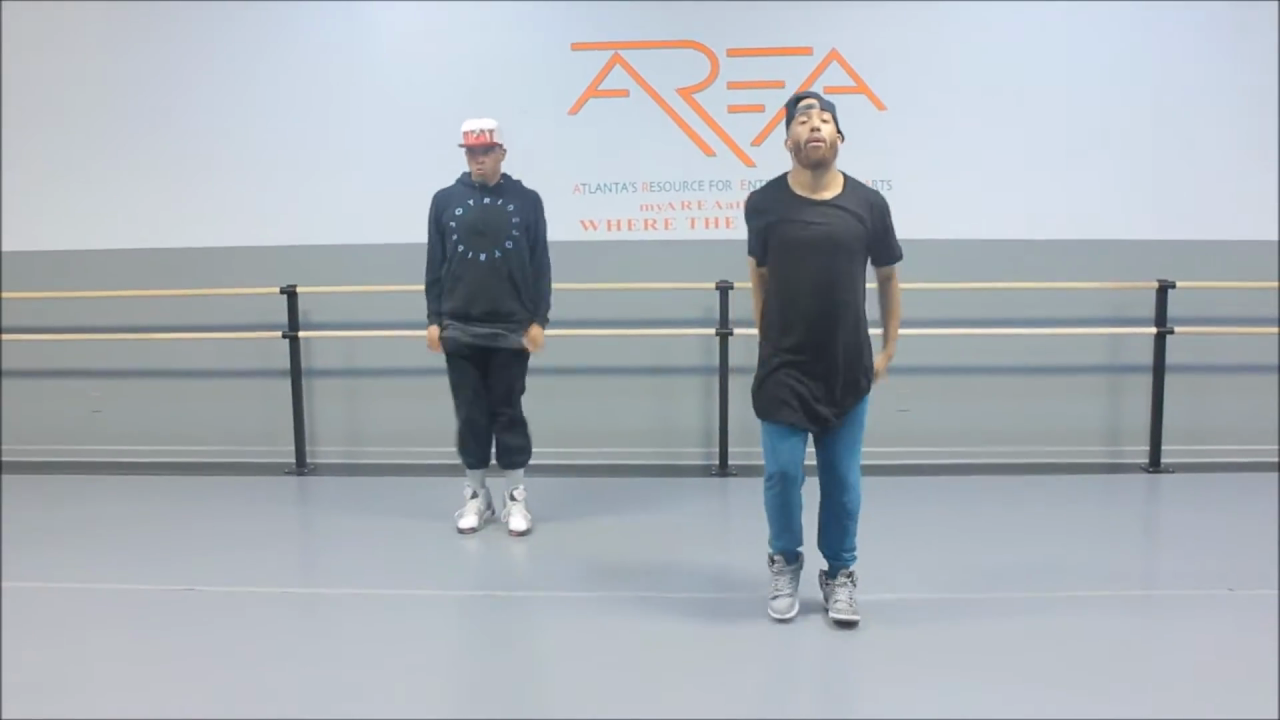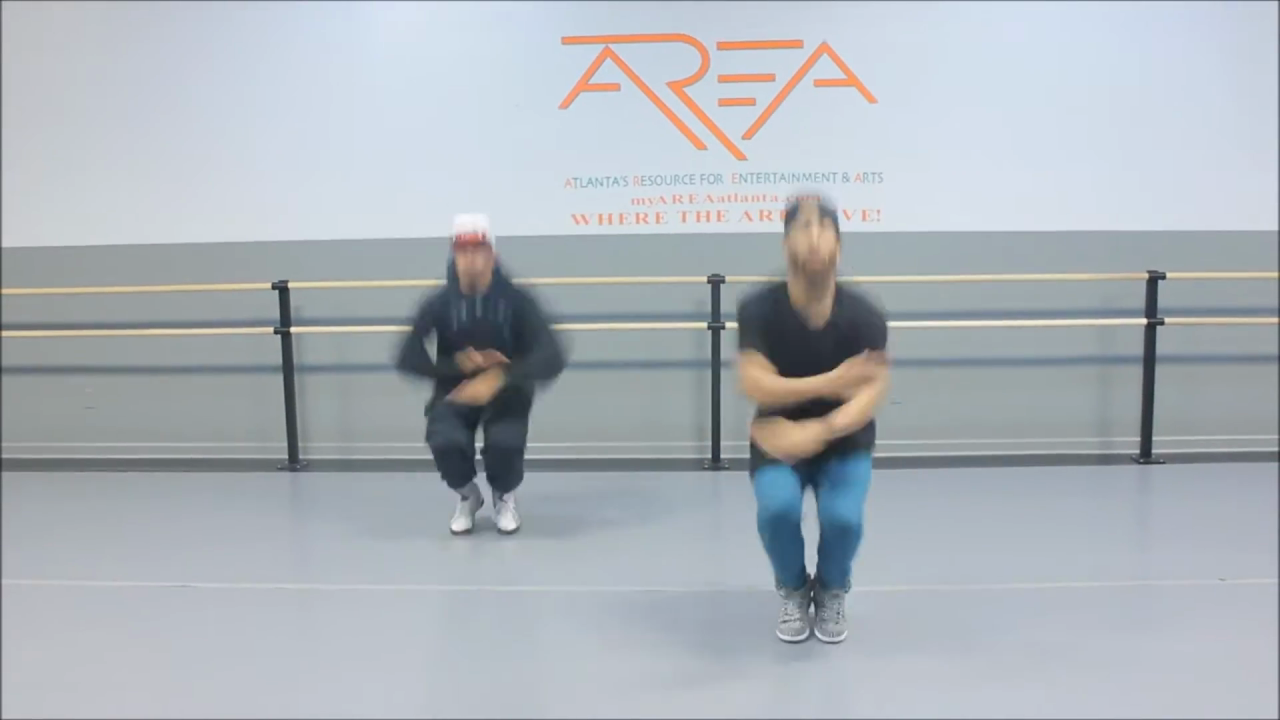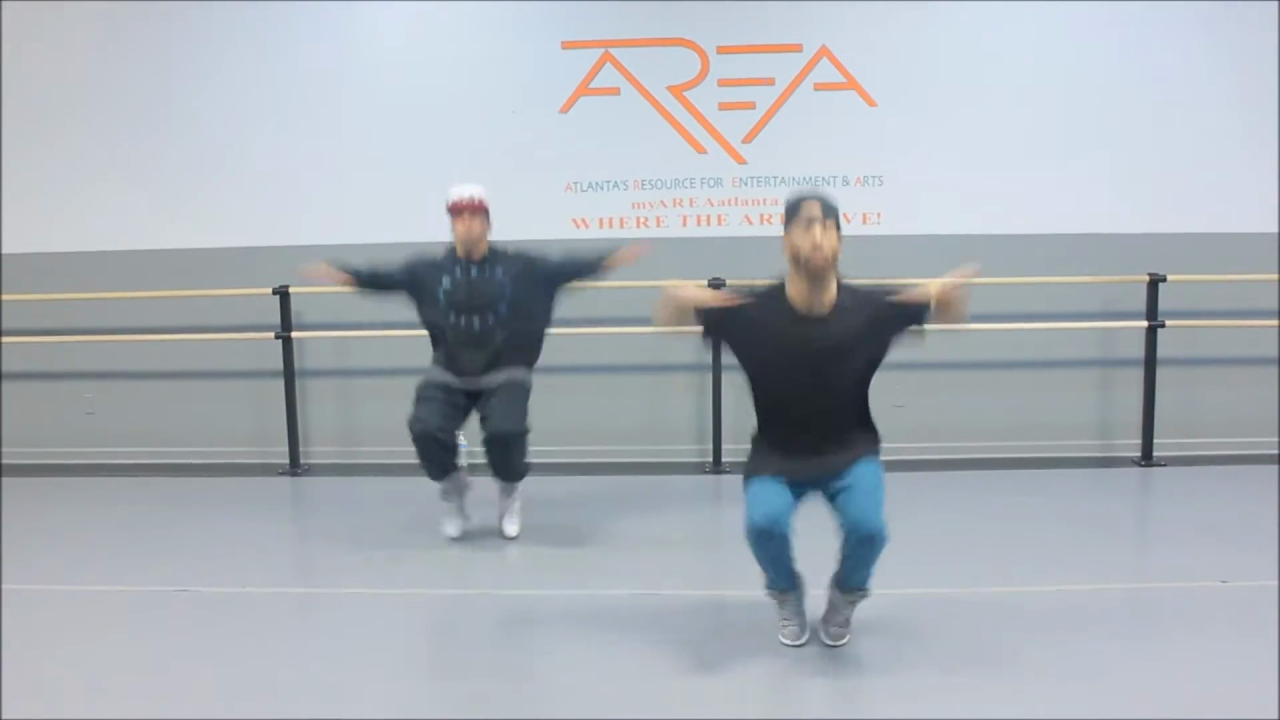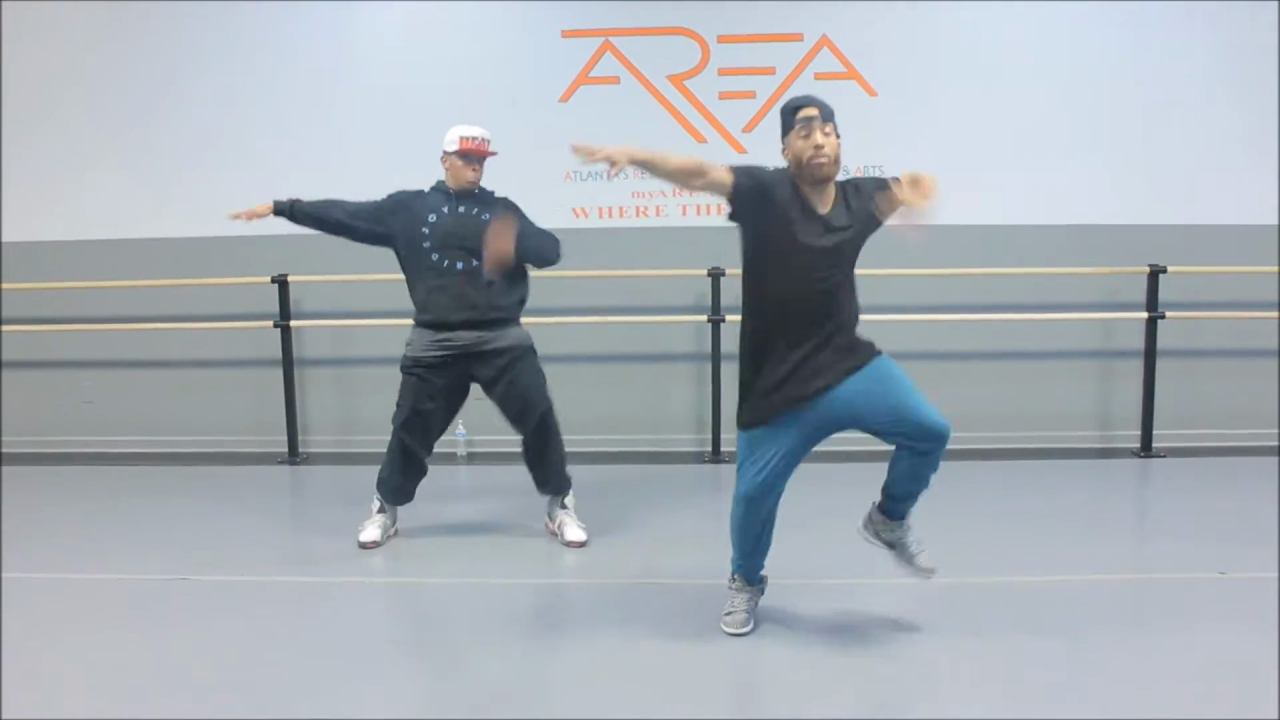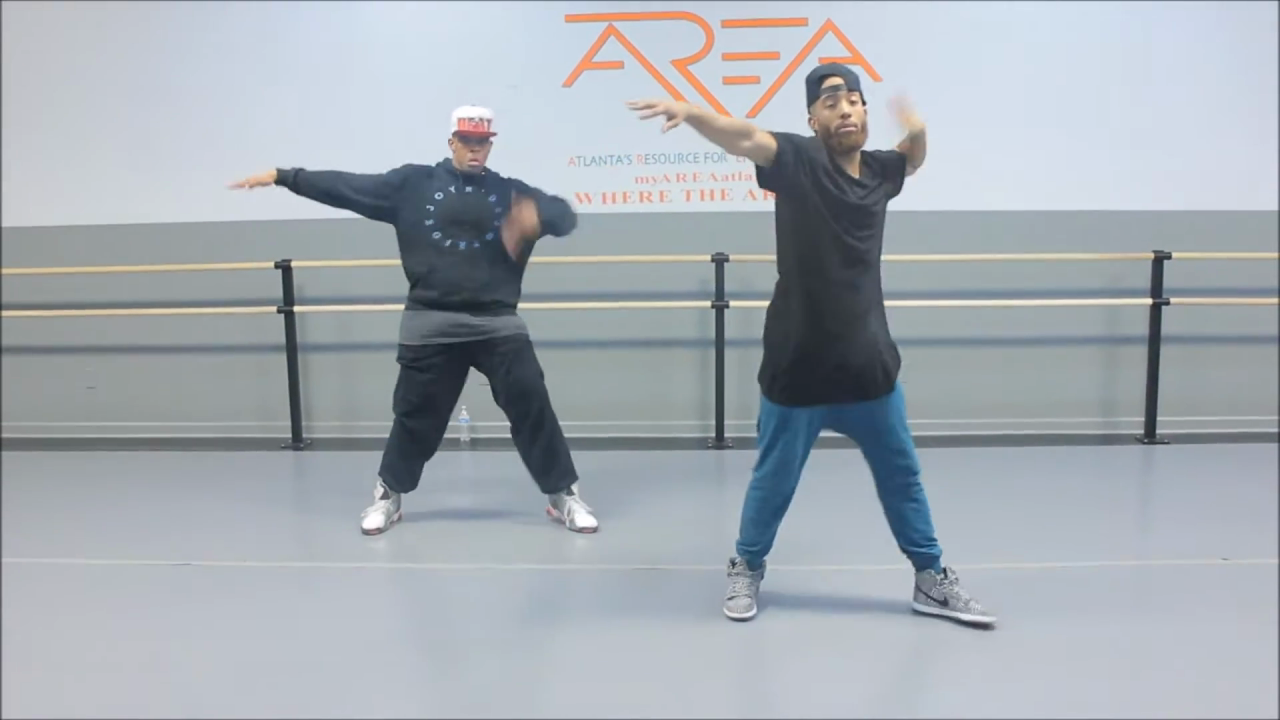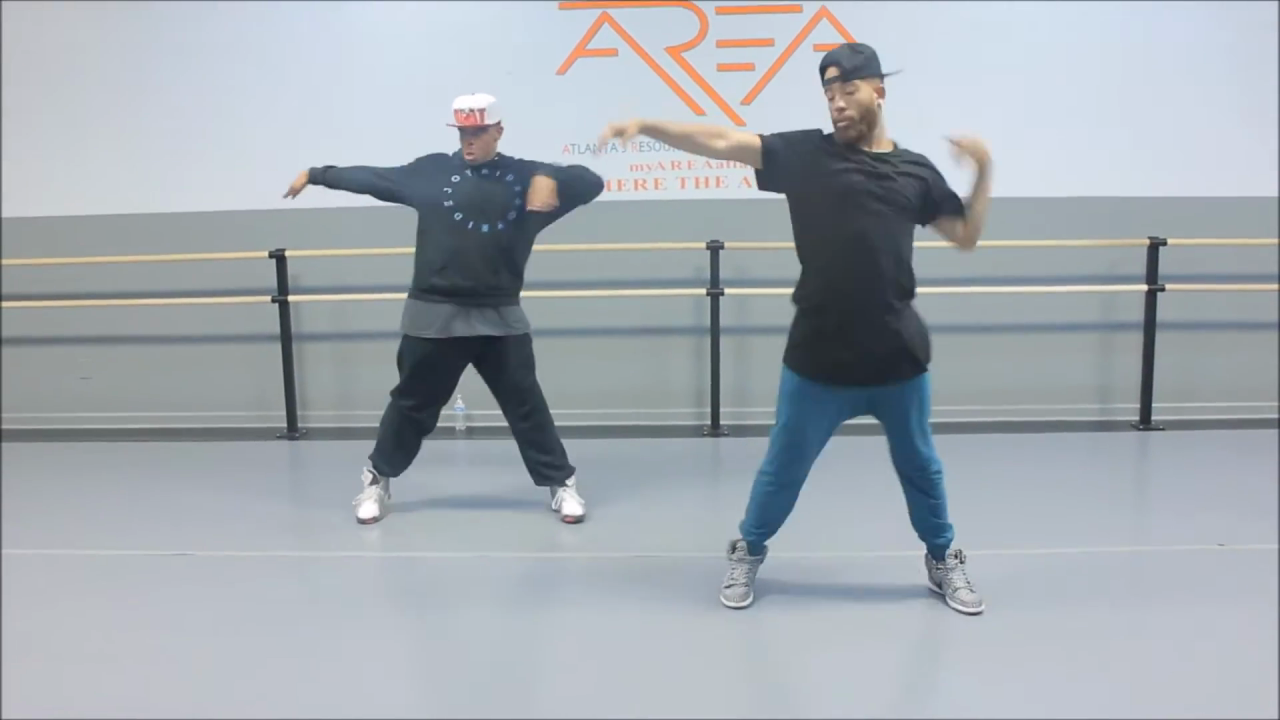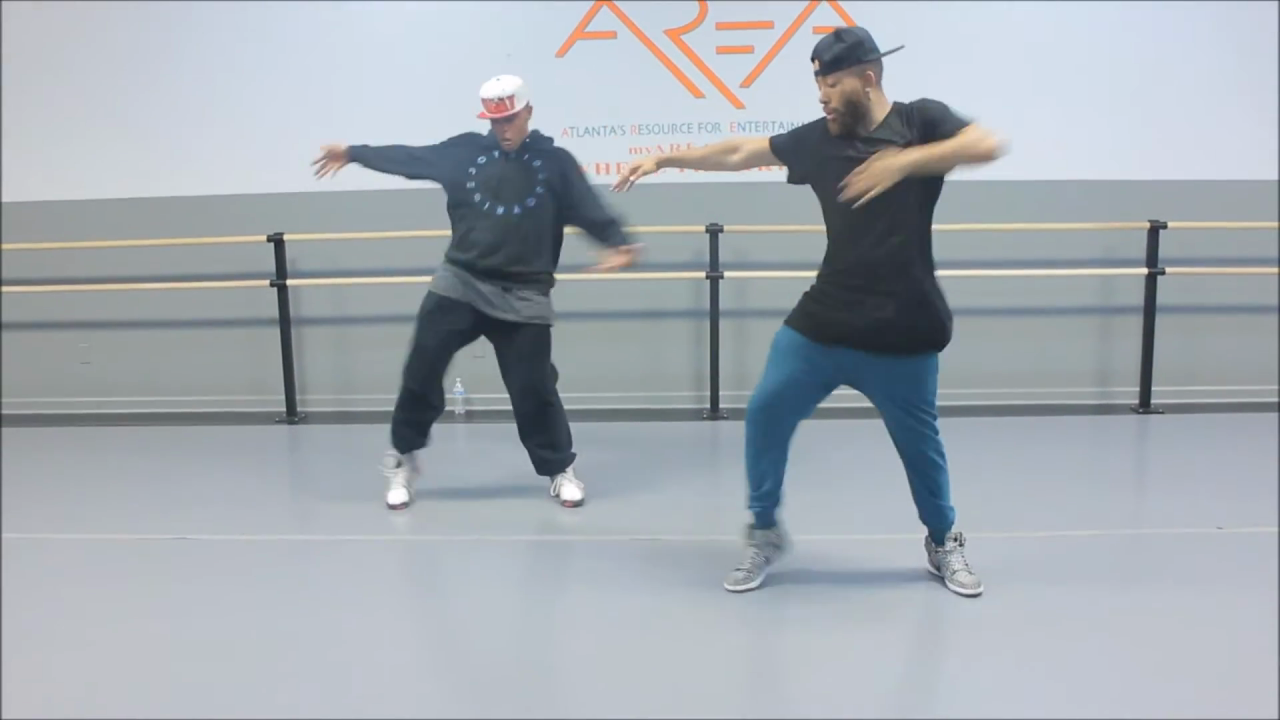
dt=0.4s
person 1, frame 1
left shoulder: (869, 204)
right shoulder: (764, 203)
left elbow: (888, 274)
left wrist: (889, 341)
left hip: (847, 371)
right hip: (783, 369)
left knee: (842, 479)
right knee: (782, 473)
left ankle: (839, 575)
right ankle: (785, 566)
person 1, frame 2
left shoulder: (865, 316)
right shoulder: (758, 310)
left elbow: (870, 399)
right elbow: (756, 388)
left wrist: (815, 433)
right wrist: (830, 380)
left hip: (843, 445)
right hip: (779, 446)
left knee: (845, 520)
right knee: (777, 511)
left ankle: (832, 592)
right ankle: (793, 591)
person 1, frame 3
left shoulder: (871, 309)
right shoulder: (753, 311)
left elbow: (950, 312)
right elbow: (668, 317)
left wrist: (950, 292)
right wrist: (682, 301)
left hip: (850, 453)
right hip: (780, 454)
left knee: (868, 527)
right knee: (764, 522)
left ankle: (846, 592)
right ankle: (786, 593)
person 1, frame 4
left shoulder: (860, 196)
right shoulder: (763, 191)
left elbow: (909, 186)
right elbow: (700, 173)
left wrist: (916, 190)
right wrist: (633, 155)
left hip: (848, 362)
right hip: (776, 382)
left knee: (929, 431)
right knee: (756, 491)
left ankle: (889, 519)
right ankle: (746, 585)
person 1, frame 5
left shoulder: (878, 169)
right shoulder: (798, 159)
left elbow: (913, 156)
right elbow: (743, 136)
left wrist: (916, 131)
right wrist: (688, 110)
left hip: (869, 359)
right hip: (800, 361)
left knee: (901, 470)
right knee: (775, 474)
left ankle: (933, 581)
right ankle: (746, 569)
person 1, frame 6
left shoulder: (915, 170)
right shoulder: (805, 152)
left elbow: (967, 237)
right elbow: (722, 142)
left wrist: (983, 170)
right wrist: (645, 126)
left hip: (897, 351)
right hip: (819, 350)
left knee: (917, 460)
right knee: (788, 457)
left ankle: (943, 561)
right ankle: (748, 551)
person 1, frame 7
left shoulder: (921, 120)
right shoulder: (817, 139)
left elbow: (986, 145)
right elbow: (740, 152)
left wrist: (905, 159)
right wrist: (664, 158)
left hip: (902, 327)
right hip: (823, 320)
left knee: (921, 442)
right knee: (765, 411)
left ankle: (943, 545)
right ankle: (763, 532)
person 2, frame 1
left shoulder: (526, 200)
right shoulder: (445, 200)
left elbow: (539, 265)
right elbow: (436, 264)
left wrist: (539, 319)
right wrist: (433, 319)
left hip: (512, 328)
right hip: (459, 327)
left knee: (507, 411)
right knee: (470, 414)
left ankle: (515, 498)
right ankle: (477, 496)
person 2, frame 2
left shoulder: (518, 301)
right shoulder: (438, 305)
left elbow: (551, 358)
right elbow: (408, 360)
left wrist: (499, 378)
right wrist: (458, 364)
left hip: (506, 397)
right hip: (457, 396)
left knee: (504, 443)
right knee: (446, 444)
left ankle: (505, 495)
right ankle: (466, 495)
person 2, frame 3
left shoulder: (517, 266)
right shoulder: (431, 270)
left elbow: (572, 266)
right elbow: (381, 276)
left wrist: (611, 260)
right wrist: (344, 275)
left hip: (505, 373)
right hip: (449, 375)
left knee: (505, 431)
right knee: (427, 430)
left ankle: (509, 494)
right ankle: (453, 489)
person 2, frame 4
left shoulder: (501, 209)
right shoulder: (409, 207)
left elbow: (549, 250)
right elbow: (343, 215)
left wrist: (514, 244)
right wrist: (278, 208)
left hip: (501, 337)
right hip: (435, 341)
left knee: (538, 416)
right knee: (412, 429)
left ankle: (560, 507)
right ankle: (384, 511)
person 2, frame 5
left shoulder: (509, 191)
right shoulder: (415, 182)
left elbow: (562, 216)
right elbow: (348, 187)
left wrist: (538, 216)
right wrist: (282, 177)
left hip: (498, 322)
right hip: (431, 323)
left knee: (533, 405)
right knee: (415, 414)
left ankle: (564, 495)
right ankle: (389, 496)
person 2, frame 6
left shoulder: (525, 175)
right shoulder: (432, 171)
left elbow: (589, 183)
right elbow: (376, 178)
left wrist: (552, 181)
right wrist: (317, 174)
left hip: (500, 315)
right hip: (434, 312)
left knee: (524, 402)
right knee: (411, 401)
left ankle: (561, 483)
right ankle: (376, 481)
person 2, frame 7
left shoulder: (555, 162)
right shoulder: (465, 149)
left elbow: (592, 213)
right elbow: (413, 158)
left wrist: (618, 245)
right wrist: (354, 153)
left hip: (521, 296)
right hip: (458, 283)
left knee: (532, 387)
right knee: (422, 368)
left ankle: (559, 469)
right ankle: (402, 459)
